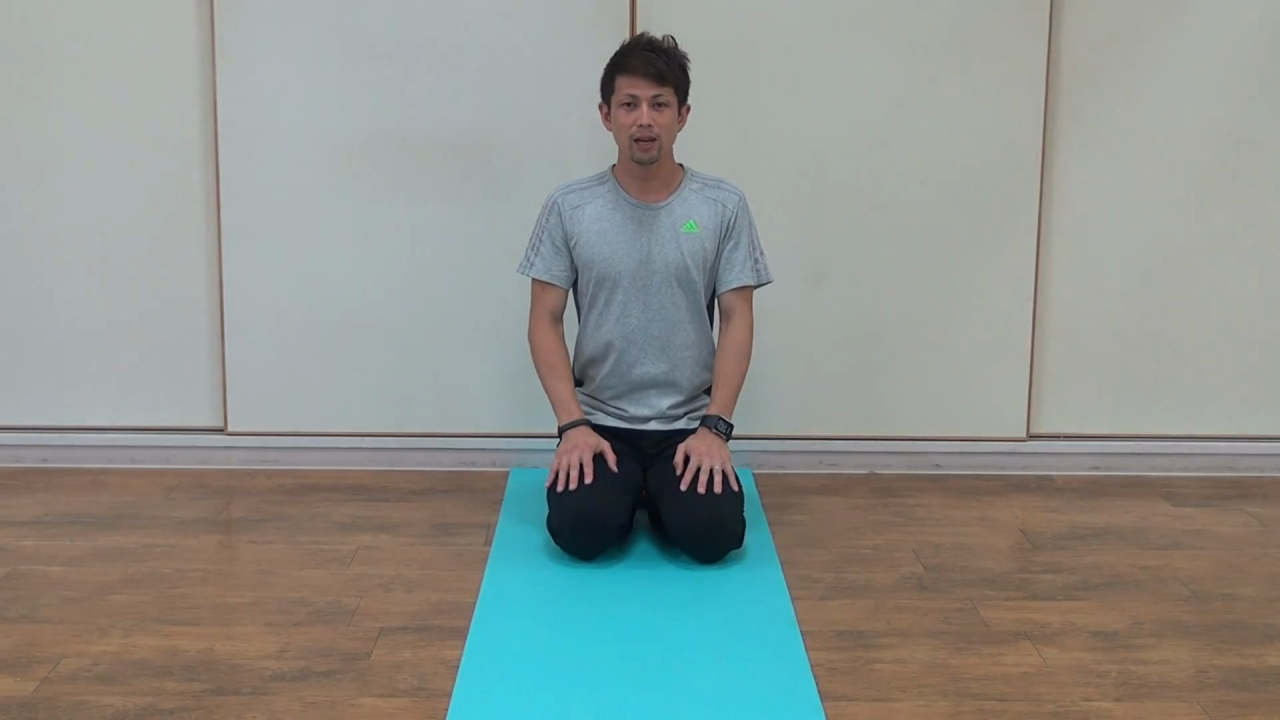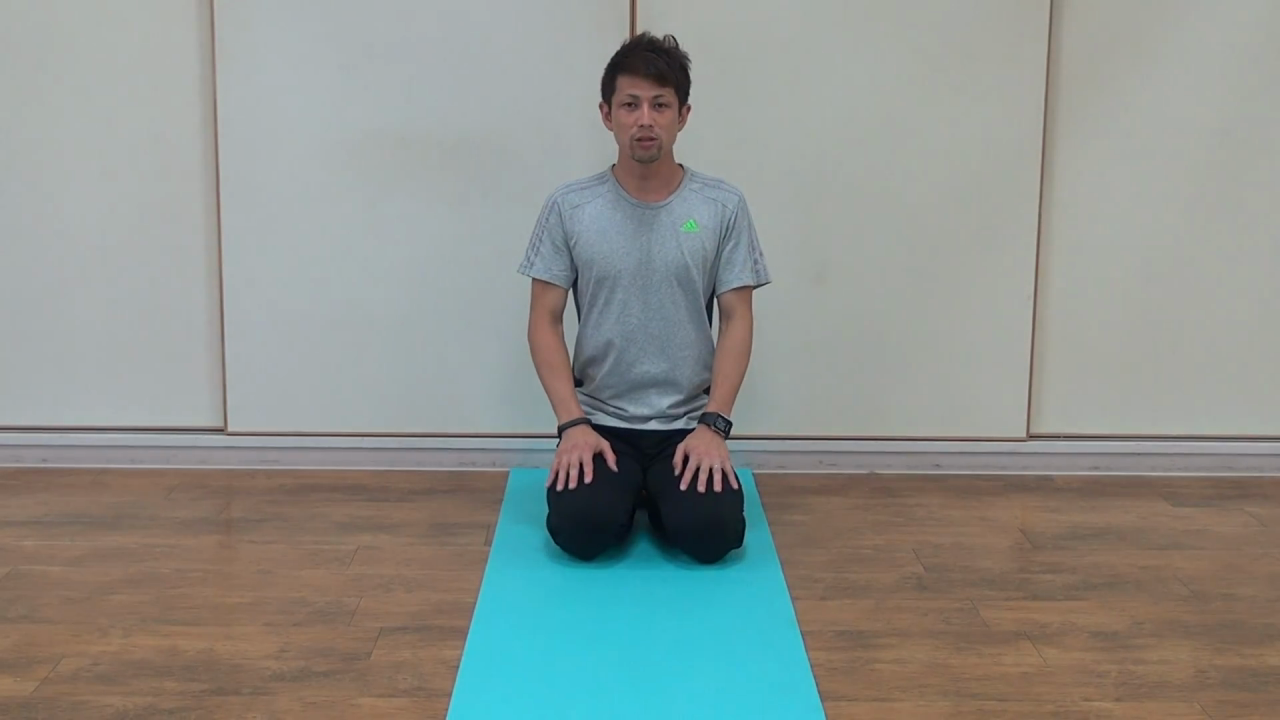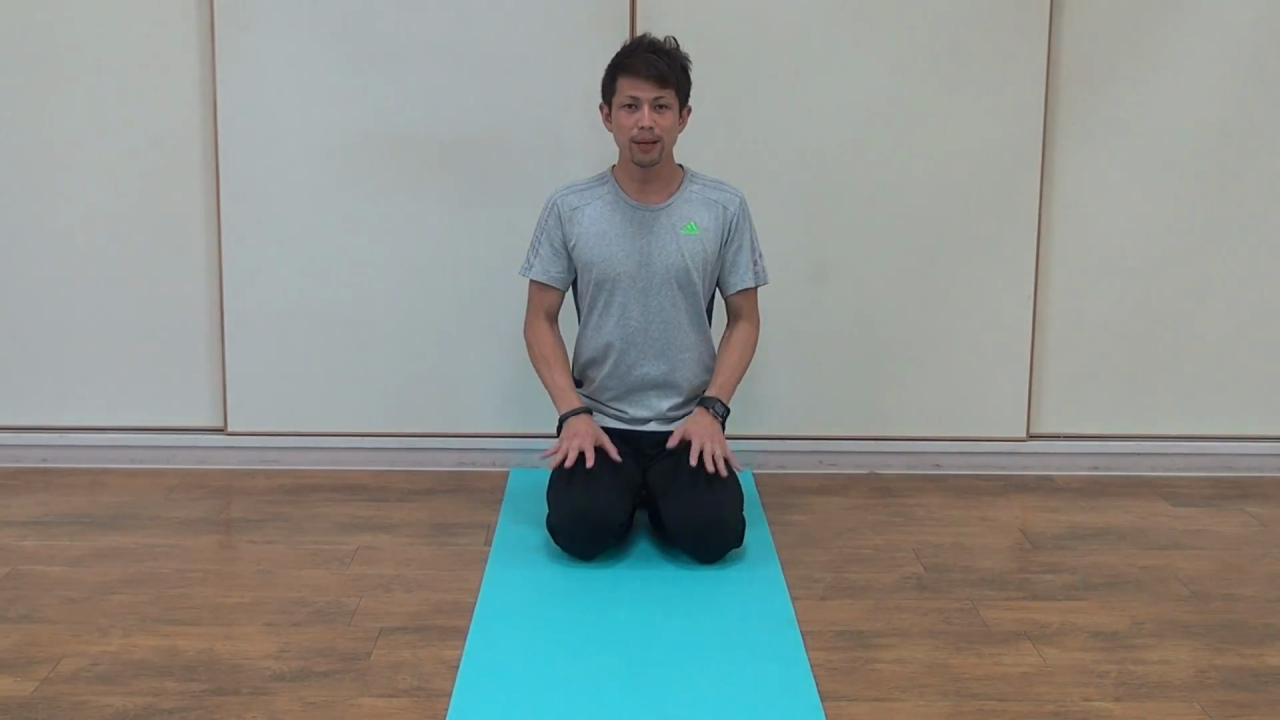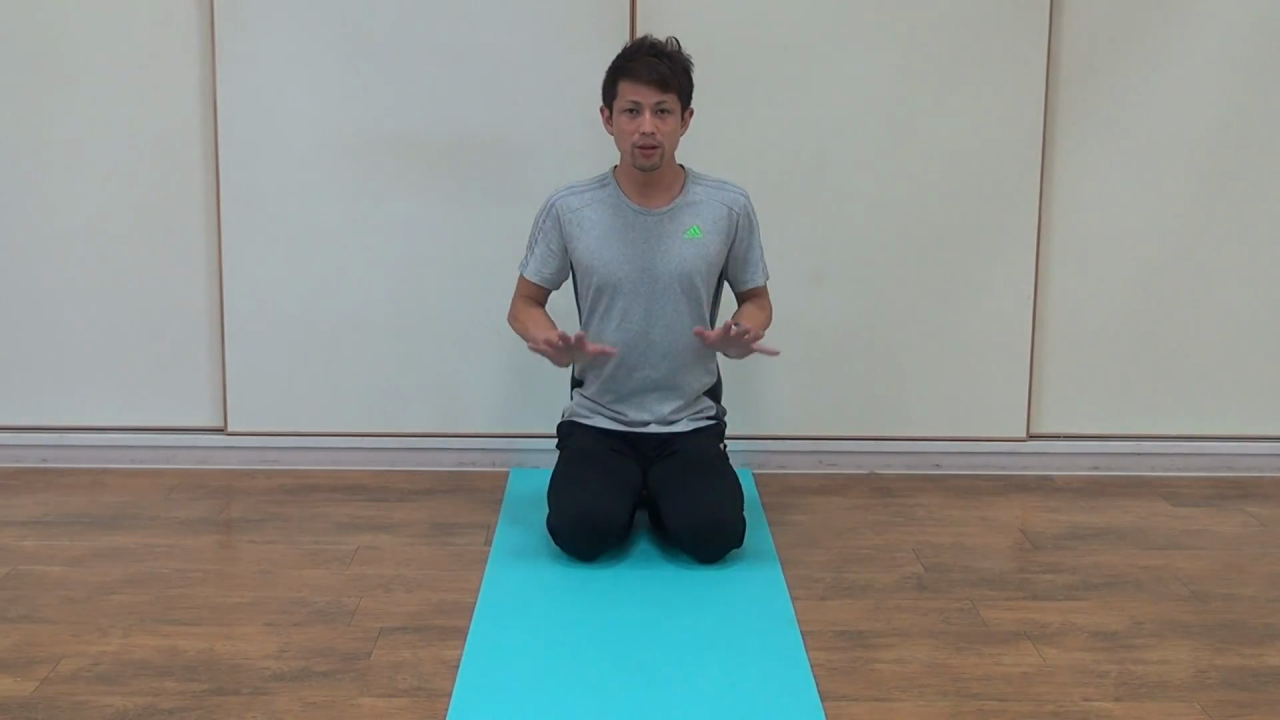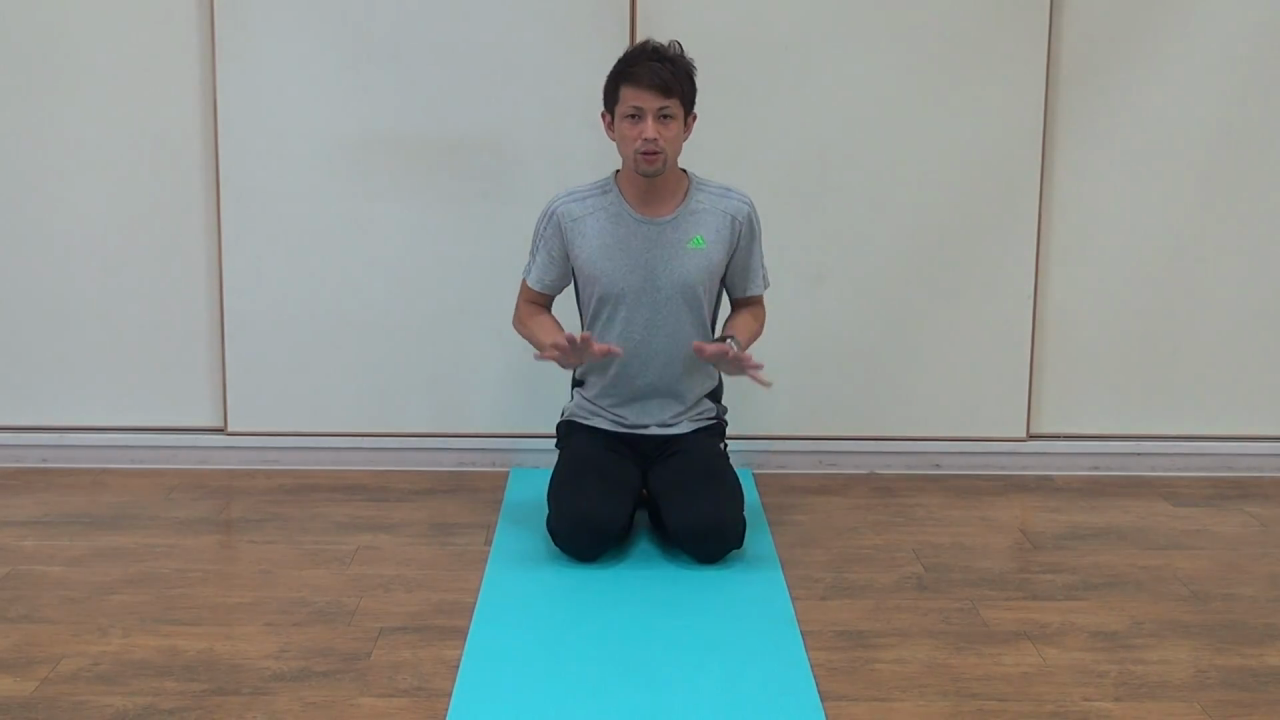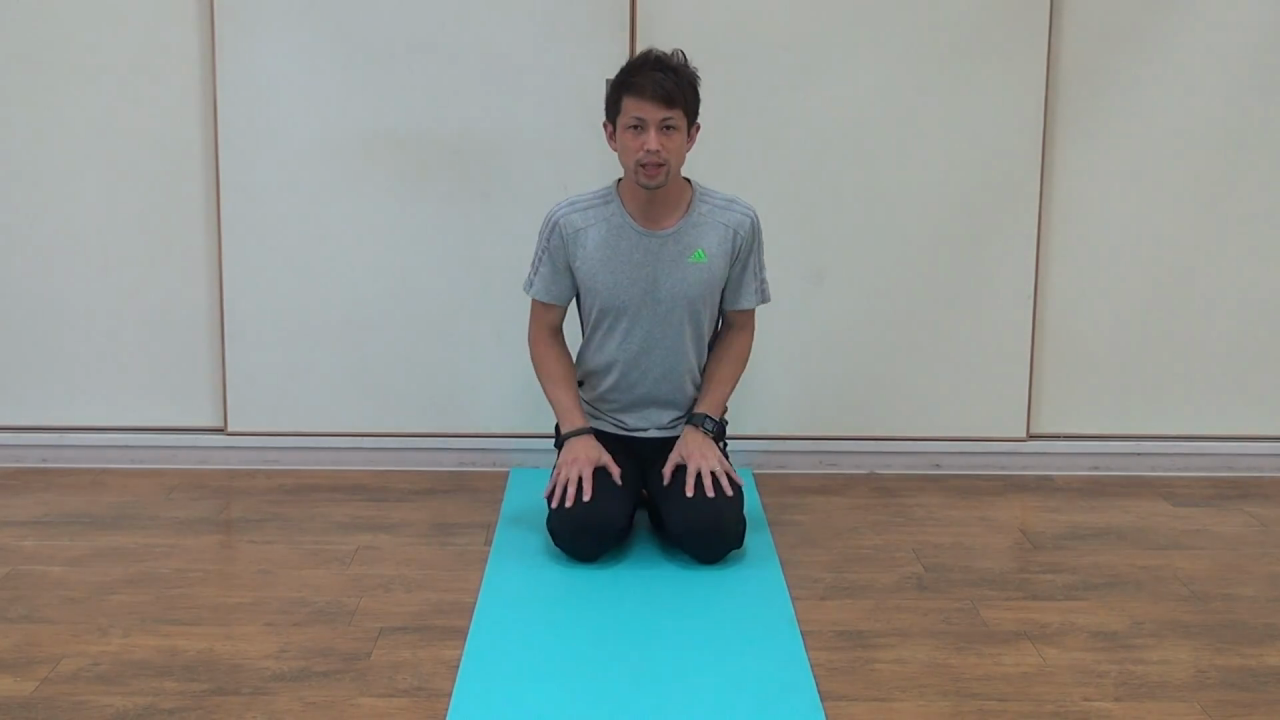
dt=0.2s
person 1, frame 1
left shoulder: (723, 206)
right shoulder: (568, 207)
left elbow: (736, 321)
right elbow: (545, 322)
left wrist: (715, 425)
right wrist: (573, 424)
left hip: (689, 421)
right hip: (599, 419)
left knee: (711, 533)
right knee: (581, 530)
left ankle: (659, 495)
right ankle: (627, 492)
person 1, frame 2
left shoulder: (723, 206)
right shoulder: (568, 207)
left elbow: (736, 321)
right elbow: (545, 322)
left wrist: (714, 423)
right wrist: (572, 423)
left hip: (689, 421)
right hip: (600, 419)
left knee: (712, 534)
right knee: (581, 529)
left ankle: (660, 494)
right ankle: (627, 492)
person 1, frame 3
left shoulder: (725, 207)
right shoulder: (568, 208)
left elbow: (744, 320)
right elbow: (540, 320)
left wrist: (712, 408)
right wrist: (573, 412)
left hip: (689, 421)
right hip: (599, 419)
left knee: (711, 534)
right knee: (581, 530)
left ankle: (658, 493)
right ankle: (626, 493)
person 1, frame 4
left shoulder: (729, 207)
right shoulder: (567, 209)
left elbow: (756, 299)
right elbow: (525, 305)
left wrist: (739, 336)
right wrist: (555, 344)
left hip: (691, 422)
right hip: (597, 420)
left knee: (712, 534)
right knee: (582, 531)
left ankle: (658, 493)
right ankle: (626, 492)
person 1, frame 5
left shoulder: (733, 214)
right shoulder: (568, 215)
left elbow: (751, 305)
right elbow: (528, 309)
left wrist: (732, 346)
right wrist: (562, 346)
left hip: (691, 423)
right hip: (599, 421)
left knee: (713, 535)
right knee: (582, 533)
left ankle: (659, 494)
right ankle: (626, 492)
person 1, frame 6
left shoulder: (735, 224)
right shoulder: (569, 224)
left elbow: (738, 327)
right elbow: (545, 331)
left wrist: (705, 424)
right wrist: (575, 431)
left hip: (688, 429)
right hip: (602, 428)
left knee: (712, 536)
right knee: (581, 533)
left ankle: (659, 496)
right ankle: (626, 495)
